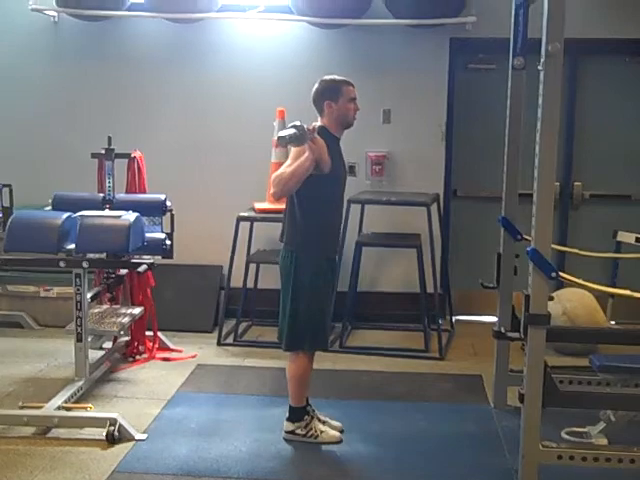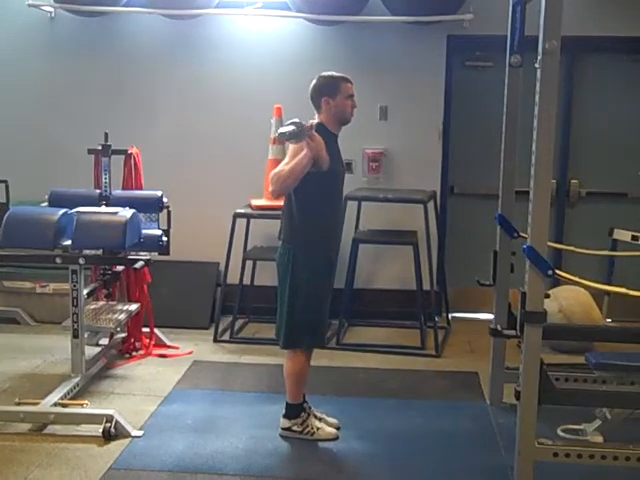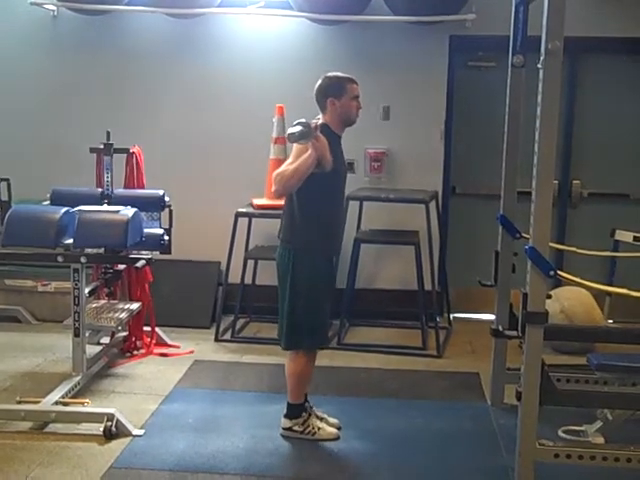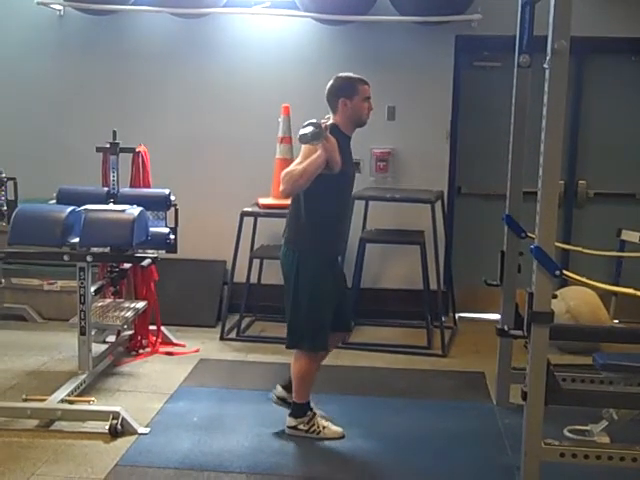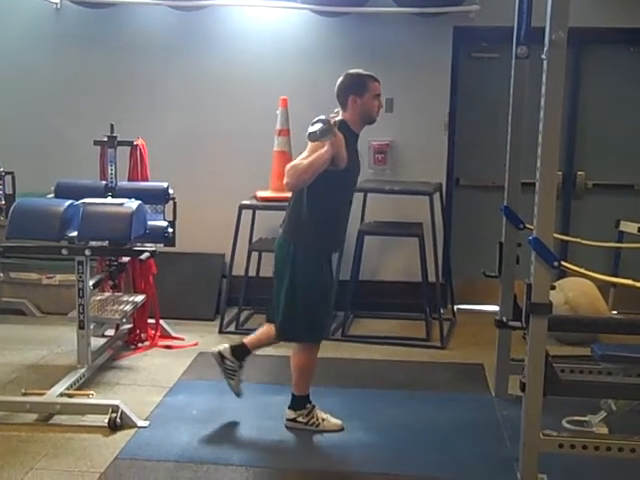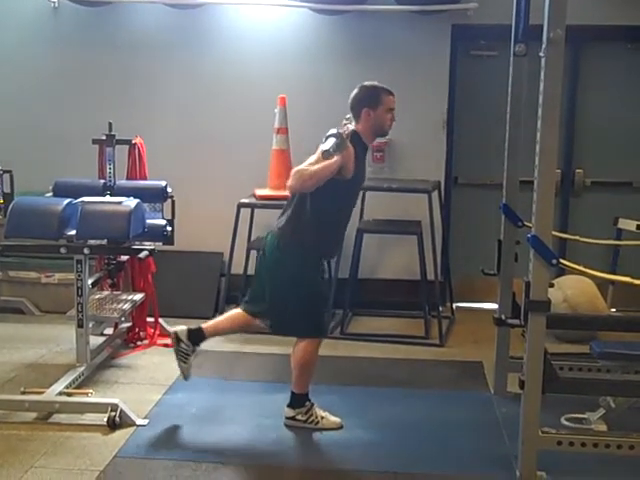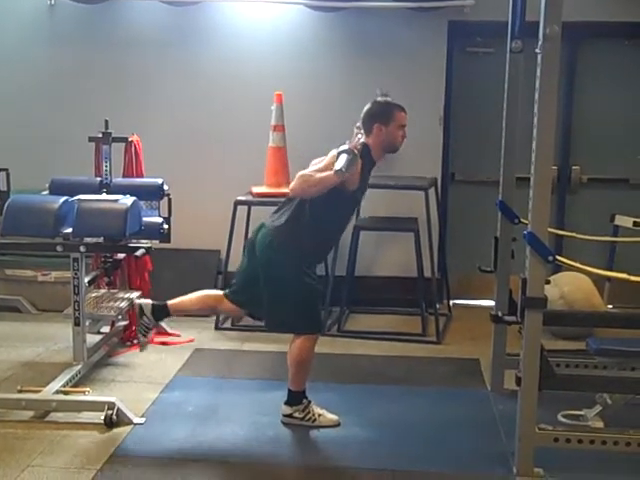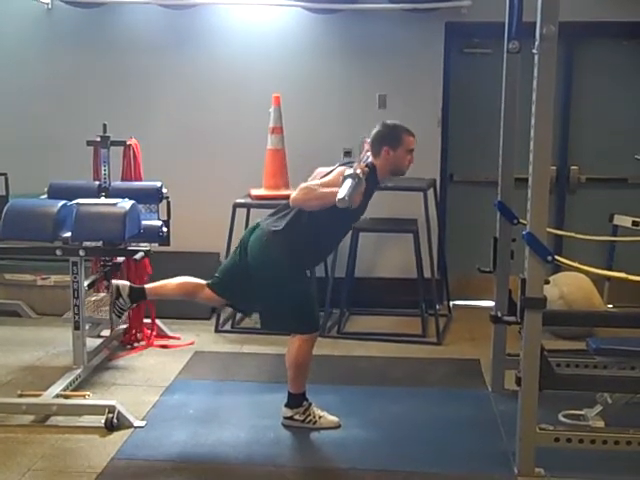
dt=0.4s
person 1, frame 1
left shoulder: (332, 143)
right shoulder: (315, 143)
right elbow: (278, 188)
right wrist: (310, 156)
left hip: (320, 253)
right hip: (304, 255)
left knee: (311, 339)
right knee: (301, 342)
left ankle: (304, 410)
right ankle: (296, 421)
person 1, frame 2
left shoulder: (329, 140)
right shoulder: (313, 140)
right elbow: (277, 186)
right wrist: (309, 153)
left hip: (318, 251)
right hip: (301, 252)
left knee: (308, 336)
right knee: (299, 339)
left ankle: (300, 407)
right ankle: (293, 418)
person 1, frame 3
left shoulder: (332, 141)
right shoulder: (317, 141)
right elbow: (279, 186)
right wrist: (313, 154)
left hip: (318, 252)
right hip: (302, 253)
left knee: (313, 337)
right knee: (302, 340)
left ankle: (302, 406)
right ankle: (294, 418)
person 1, frame 4
left shoulder: (341, 140)
right shoulder: (325, 141)
right elbow: (288, 186)
right wrist: (322, 153)
left hip: (322, 252)
right hip: (306, 253)
left knee: (335, 329)
right knee: (310, 338)
left ankle: (292, 388)
right ankle: (300, 416)
person 1, frame 5
left shoulder: (346, 137)
right shoulder: (335, 138)
right elbow: (291, 179)
right wrist: (327, 150)
left hip: (308, 245)
right hip: (304, 247)
left knee: (292, 322)
right knee: (309, 332)
left ankle: (234, 354)
right ankle: (299, 410)
person 1, frame 6
left shoulder: (354, 148)
right shoulder: (347, 150)
right elbow: (296, 182)
right wrist: (336, 161)
left hip: (290, 245)
right hip: (295, 250)
left knee: (259, 313)
right knee: (311, 330)
left ankle: (190, 336)
right ankle: (298, 409)
person 1, frame 7
left shoulder: (358, 158)
right shoulder: (354, 161)
left elbow: (317, 168)
right elbow: (298, 186)
right wrist: (341, 175)
left hip: (275, 242)
right hip: (286, 251)
left knee: (233, 304)
right knee: (307, 328)
left ankle: (154, 310)
right ankle: (296, 406)
person 1, frame 8
left shoulder: (361, 174)
left elbow: (319, 177)
right elbow: (300, 196)
left hip: (266, 241)
right hip: (278, 253)
left knee: (211, 293)
right knee: (305, 330)
left ankle: (131, 292)
right ankle: (296, 409)
